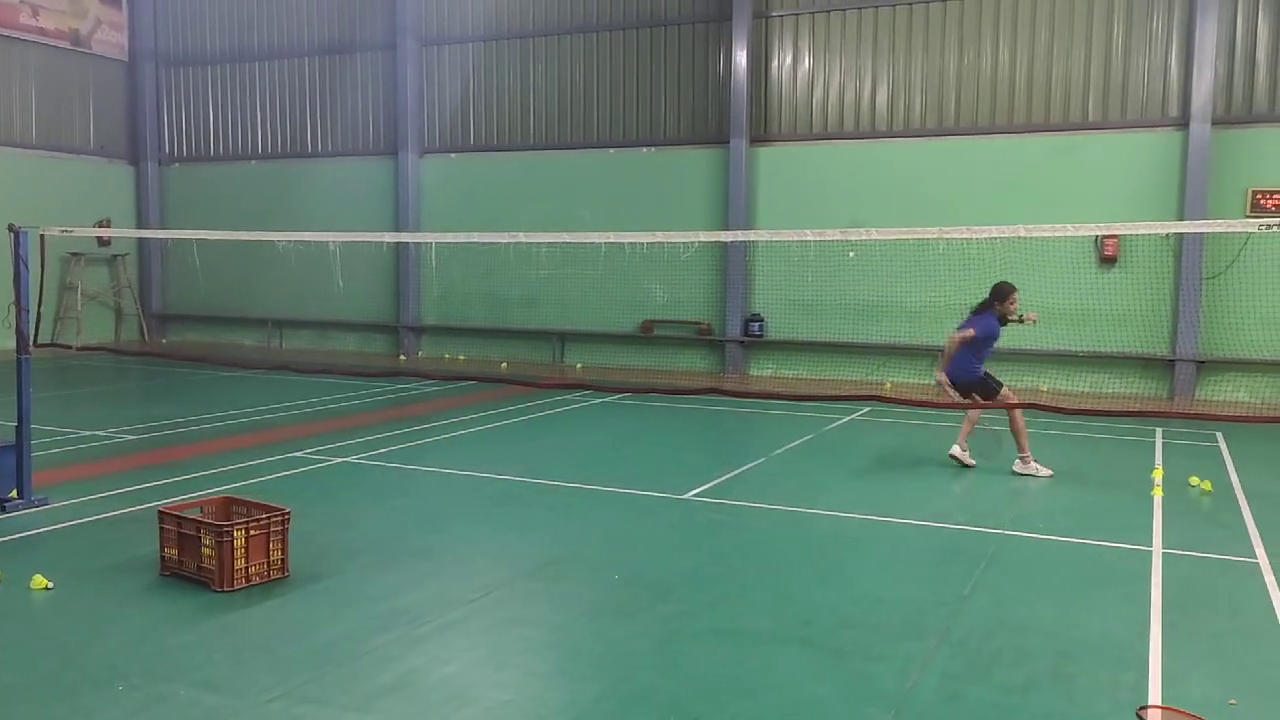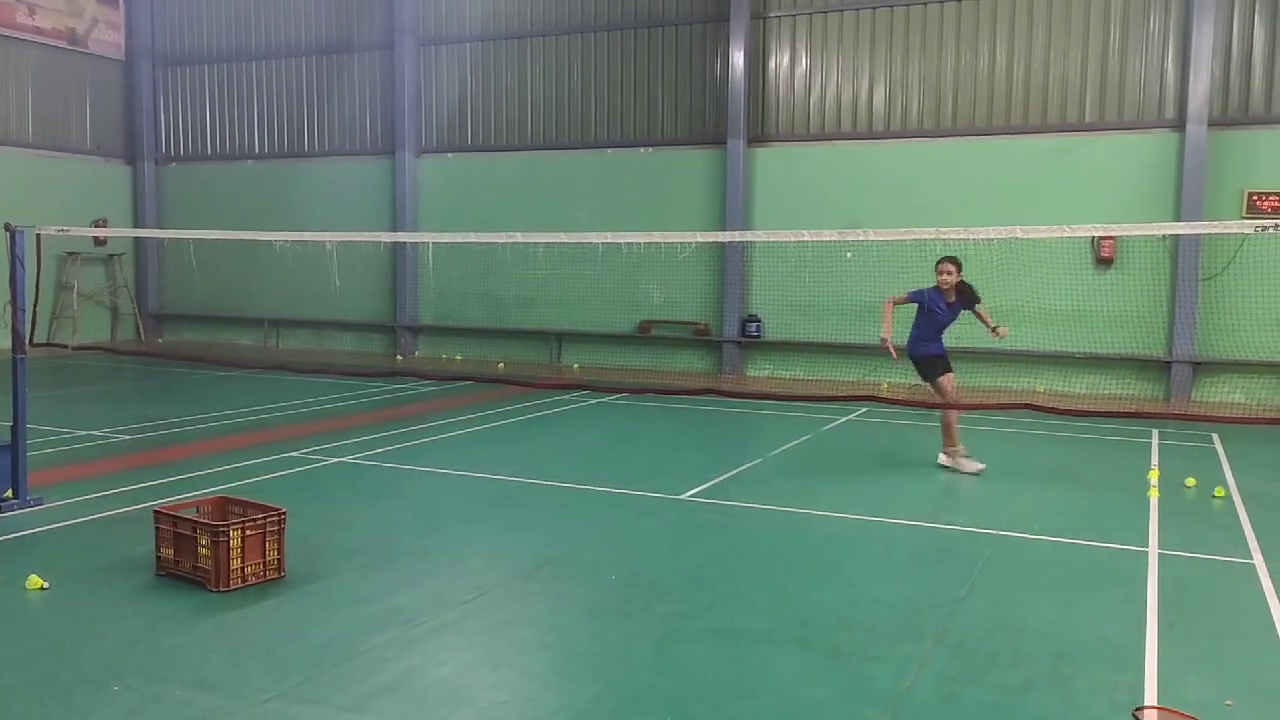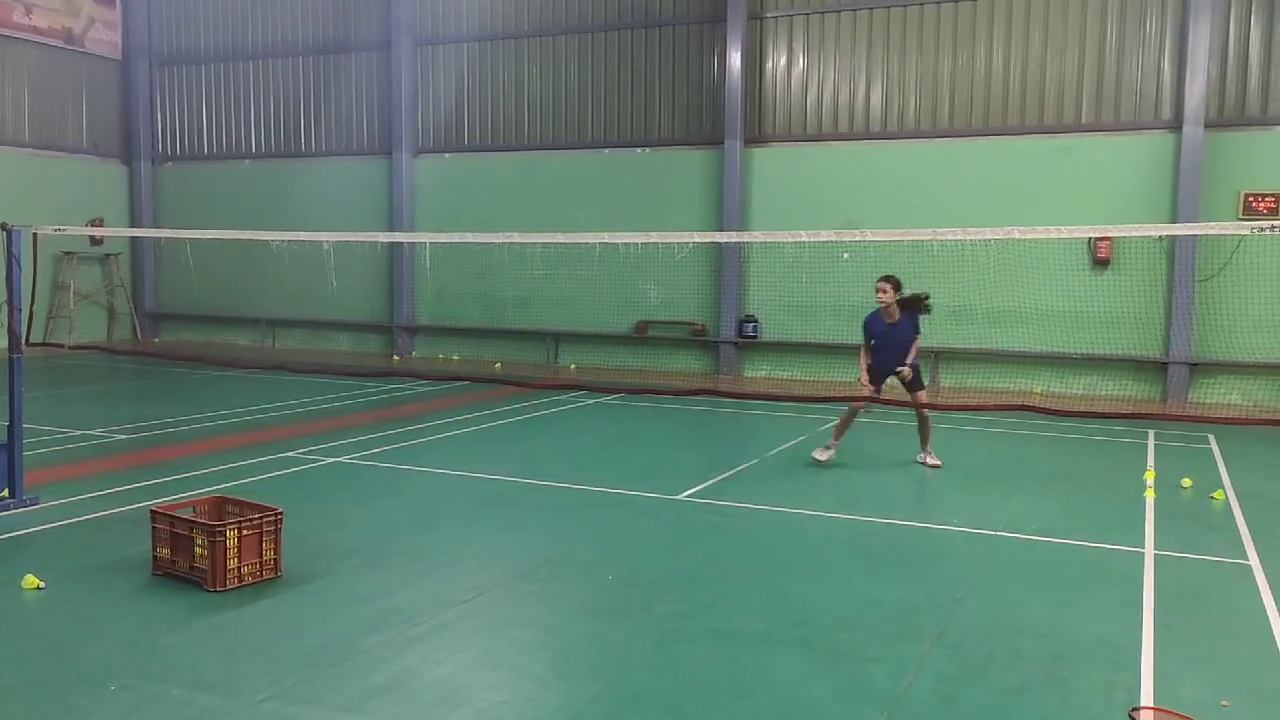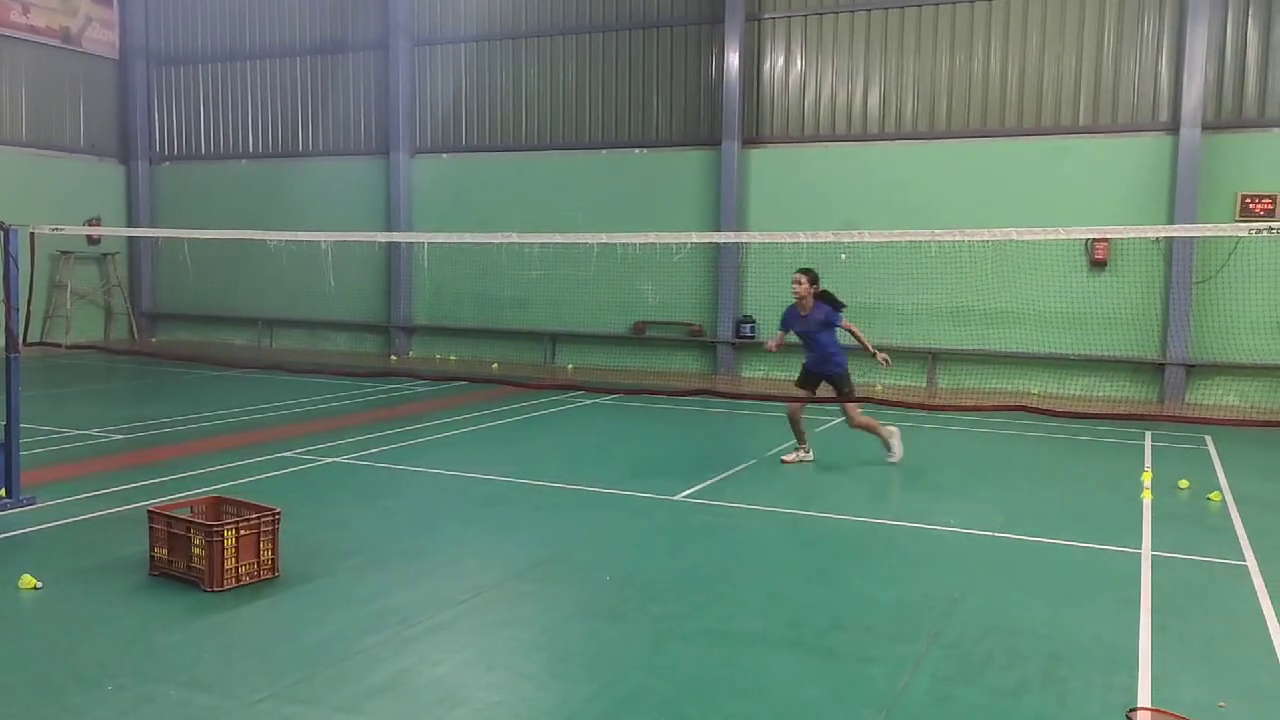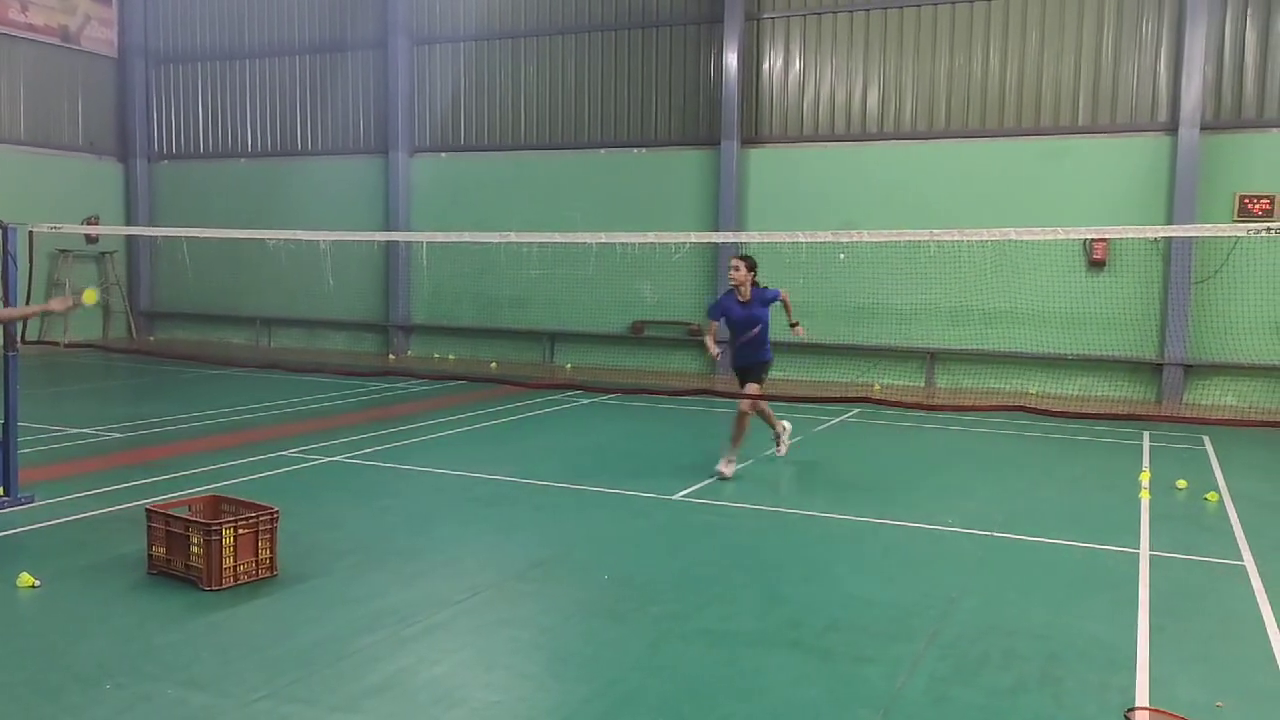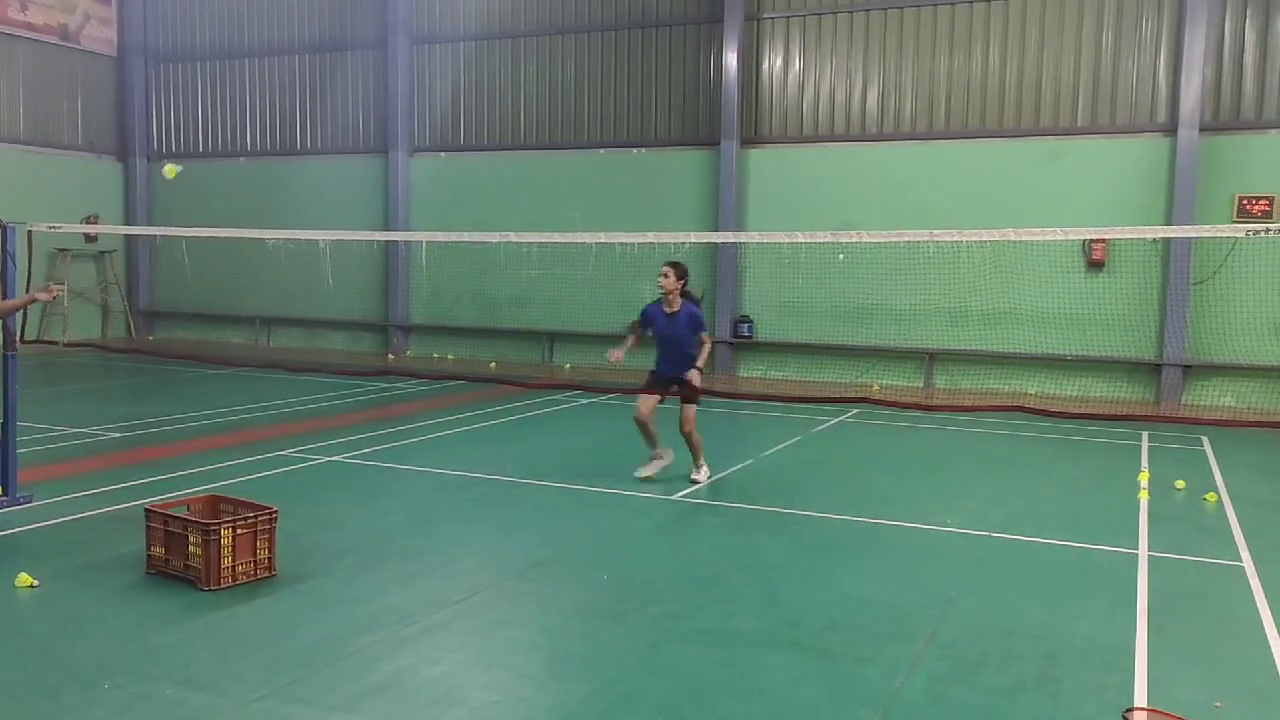
dt=0.2s
person 1, frame 1
left shoulder: (987, 313)
right shoulder: (990, 326)
right elbow: (955, 339)
left wrist: (1021, 319)
right wrist: (941, 370)
left hip: (955, 372)
right hip: (968, 373)
left knee: (977, 402)
right knee: (1013, 404)
left ankle: (960, 447)
right ankle: (1025, 461)
person 1, frame 2
left shoulder: (963, 297)
right shoulder: (928, 295)
left elbow: (977, 310)
right elbow: (891, 302)
left wrist: (994, 328)
right wrist: (887, 331)
left hip: (937, 348)
right hip: (921, 350)
left knee: (952, 397)
right knee: (948, 398)
left ankle: (949, 452)
right ankle: (954, 454)
person 1, frame 3
left shoulder: (910, 317)
right shoulder: (871, 321)
left elbow: (915, 342)
right elbow: (865, 349)
left wrist: (909, 364)
right wrist: (863, 373)
left hip: (904, 364)
right hip: (879, 364)
left knee: (923, 410)
right knee: (857, 405)
left ankle: (926, 452)
right ankle: (831, 446)
person 1, frame 4
left shoulder: (825, 311)
right shoulder: (790, 313)
left elbow: (851, 329)
right elbow: (779, 340)
left wrist: (874, 352)
right wrist: (773, 344)
left hip: (836, 367)
right hip: (813, 366)
left knee: (853, 420)
right knee: (793, 410)
left ankle: (887, 434)
right ankle: (803, 449)
person 1, frame 5
left shoulder: (764, 295)
right shoulder: (722, 302)
left elbow: (784, 295)
right elbow: (709, 334)
left wrist: (794, 324)
right wrist: (712, 348)
left hip: (761, 359)
right hip: (739, 360)
left knee: (743, 408)
right knee: (755, 404)
left ankle: (731, 457)
right ankle: (780, 428)
person 1, frame 6
left shoulder: (692, 313)
right shoulder: (650, 310)
left elbow: (706, 344)
right elbow: (636, 331)
left wrist: (697, 369)
right wrist: (622, 350)
left hip: (688, 373)
right hip: (662, 372)
left knee: (687, 429)
right knee: (640, 415)
left ankle: (700, 466)
right ankle: (659, 454)
